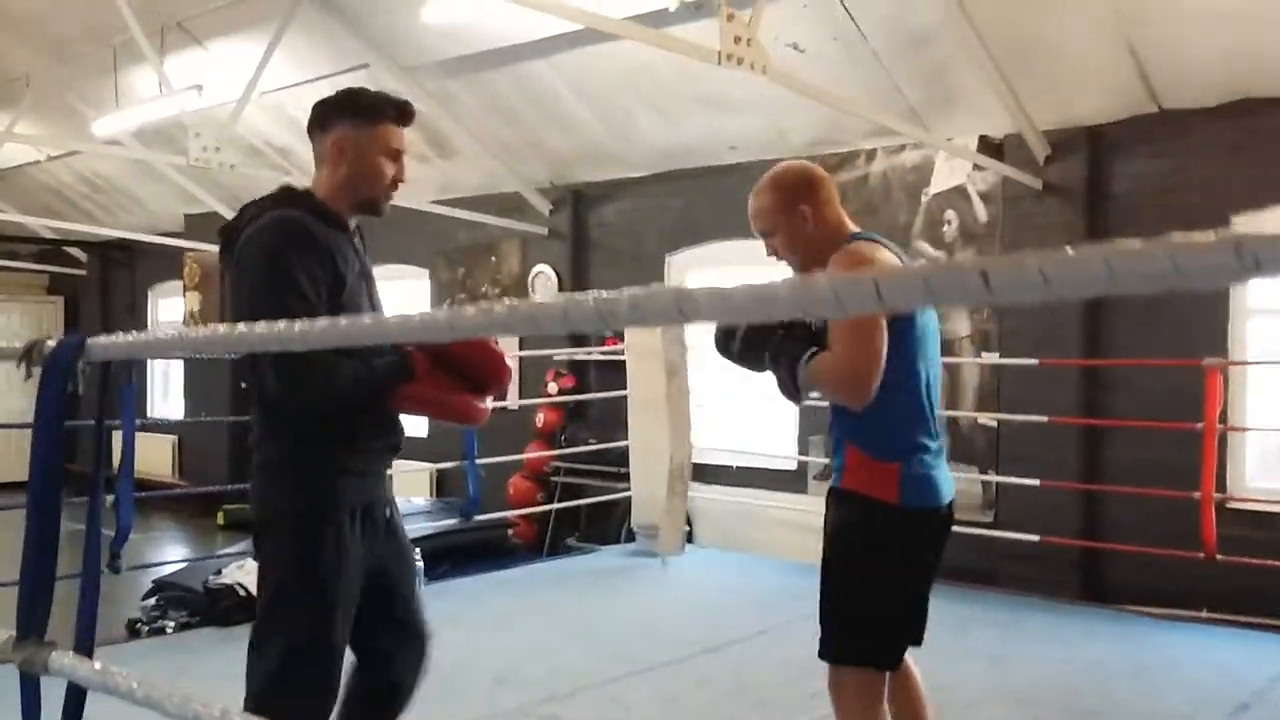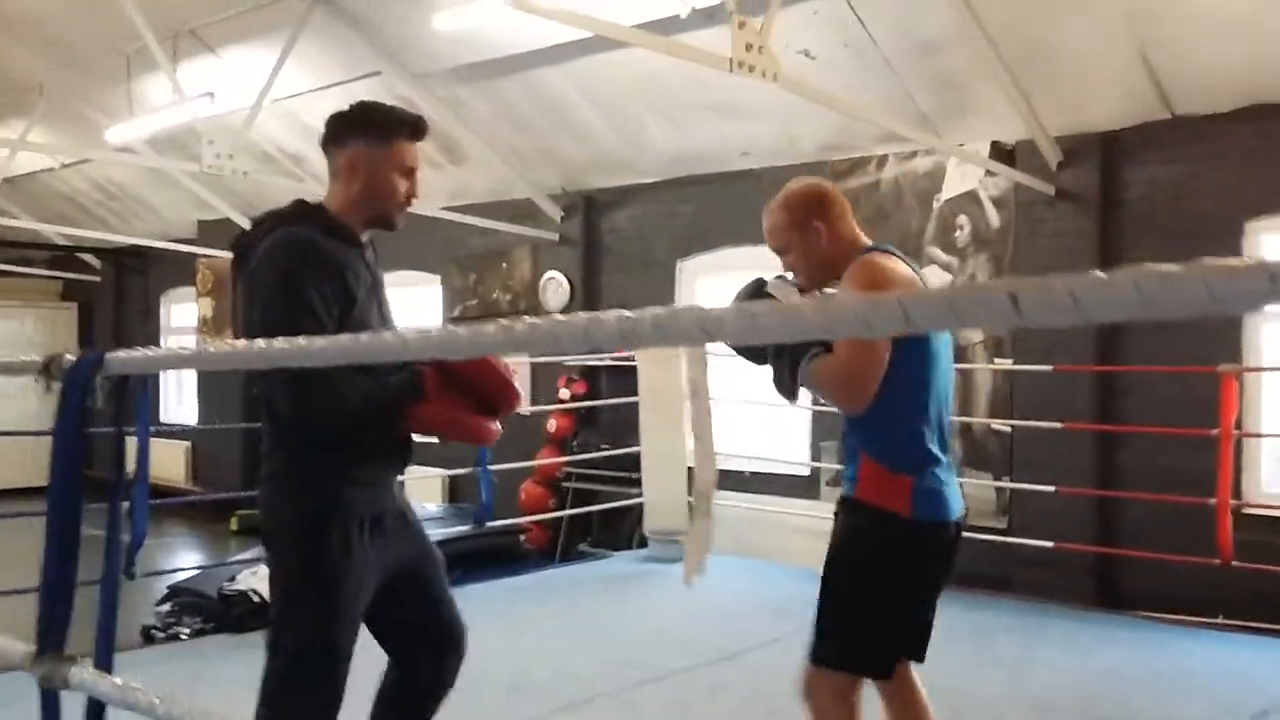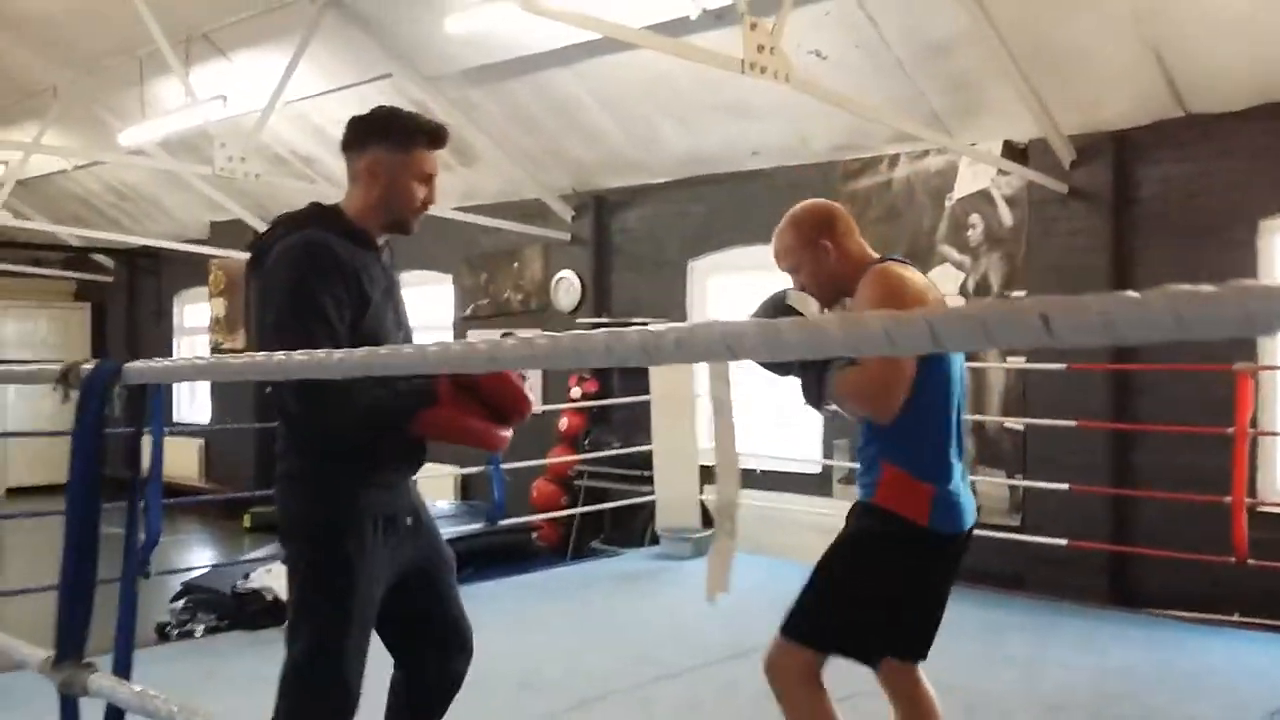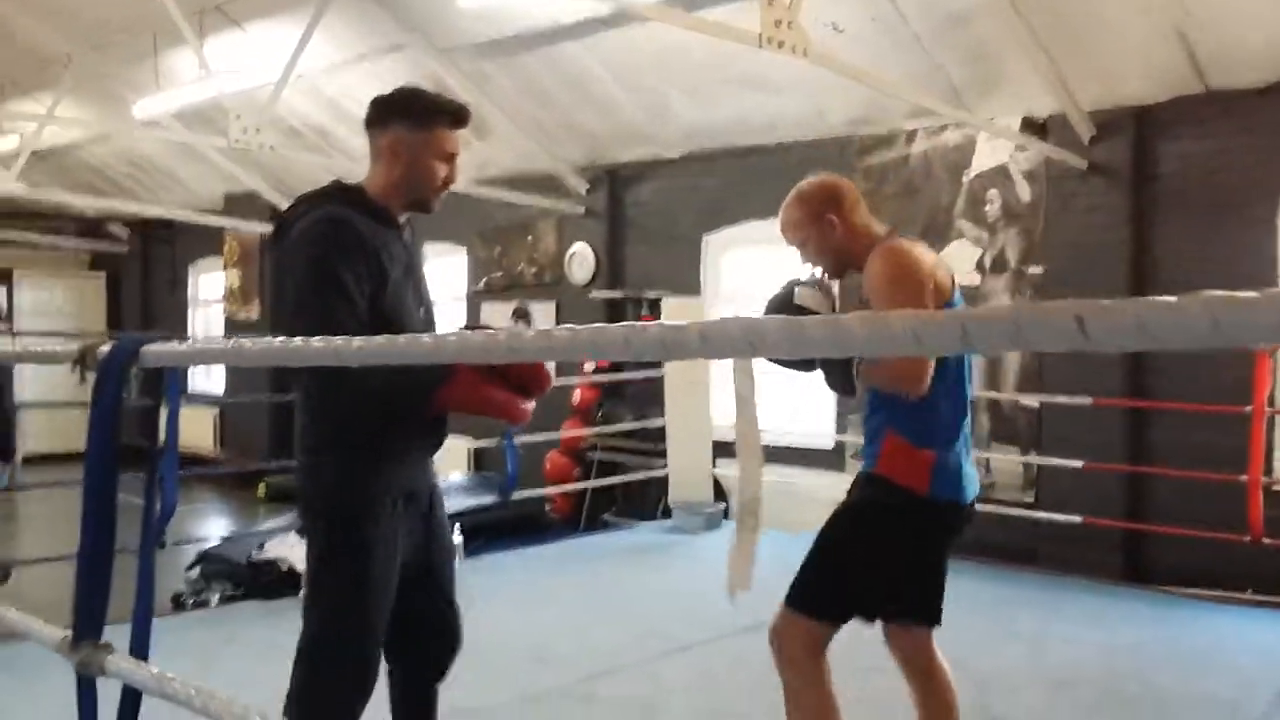
dt=0.1s
person 1, frame 1
left shoulder: (343, 240)
right shoulder: (282, 239)
right elbow: (299, 381)
left wrist: (417, 370)
right wrist: (410, 368)
left hip: (362, 488)
right hip: (307, 493)
left knee: (400, 647)
person 1, frame 2
left shoulder: (358, 255)
right shoulder: (291, 256)
right elbow: (309, 396)
left wrist: (422, 388)
right wrist: (421, 388)
left hip: (377, 496)
right hip: (317, 505)
left knee: (437, 643)
person 1, frame 3
left shoulder: (374, 259)
right shoulder: (308, 258)
right elbow: (320, 399)
left wrist: (439, 391)
right wrist: (437, 395)
left hip: (394, 493)
right hip: (331, 504)
left knee: (442, 649)
person 1, frame 4
left shoulder: (397, 238)
right shoulder: (328, 235)
right elbow: (338, 376)
left wrist: (472, 378)
right wrist: (452, 379)
left hip: (412, 475)
right hip: (355, 482)
left knee: (432, 640)
right knee: (339, 667)
person 2, frame 1
left shoulder: (856, 263)
right shoulder: (884, 261)
left elbow: (854, 385)
left wrist: (782, 350)
right wrist: (789, 347)
left hip: (879, 494)
right hip: (919, 491)
right knee: (885, 662)
person 2, frame 2
left shoulder: (869, 276)
right shoulder: (895, 274)
left elbow: (851, 389)
left wrist: (789, 350)
right wrist: (797, 352)
left hip: (889, 505)
right hip: (927, 504)
right knee: (889, 669)
person 2, frame 3
left shoulder: (885, 284)
right shoulder: (890, 289)
left elbow: (881, 397)
left wrist: (808, 360)
right wrist: (815, 364)
left hip: (903, 510)
right hip: (936, 510)
left knee: (790, 663)
right knee: (896, 667)
person 2, frame 4
left shoulder: (895, 262)
right shoulder: (900, 264)
left elbow: (910, 376)
left hip: (907, 480)
right hip: (935, 480)
left knee: (795, 637)
right knee: (911, 639)
person 3, frame 1
left shoulder: (973, 255)
right shoulder: (944, 260)
left elbow: (984, 222)
right elbow: (916, 242)
left wrist: (970, 188)
right wrist: (925, 206)
left hip: (965, 344)
right hip: (942, 345)
left knee: (967, 421)
left ankle: (989, 486)
person 3, frame 2
left shoulder: (987, 261)
right shoulder: (957, 265)
left elbow: (996, 227)
right elbow: (929, 248)
left wrist: (982, 194)
right wrist: (937, 212)
left hip: (979, 349)
right hip: (953, 350)
left knee: (981, 428)
right knee: (952, 426)
left ankle: (1003, 493)
person 3, frame 3
left shoulder: (1000, 260)
right shoulder: (970, 264)
left elbow: (1010, 226)
right elbow: (940, 246)
left wrist: (996, 192)
right wrist: (950, 210)
left hip: (991, 348)
left knee: (992, 425)
right knee: (966, 423)
left ankle: (1017, 490)
person 3, frame 4
left shoulder: (1017, 235)
right shoulder: (987, 239)
left elbow: (1027, 201)
right elbow: (958, 220)
left wrist: (1013, 168)
left knee: (1008, 402)
right knee: (979, 401)
left ankle: (1031, 466)
right ankle: (983, 472)
